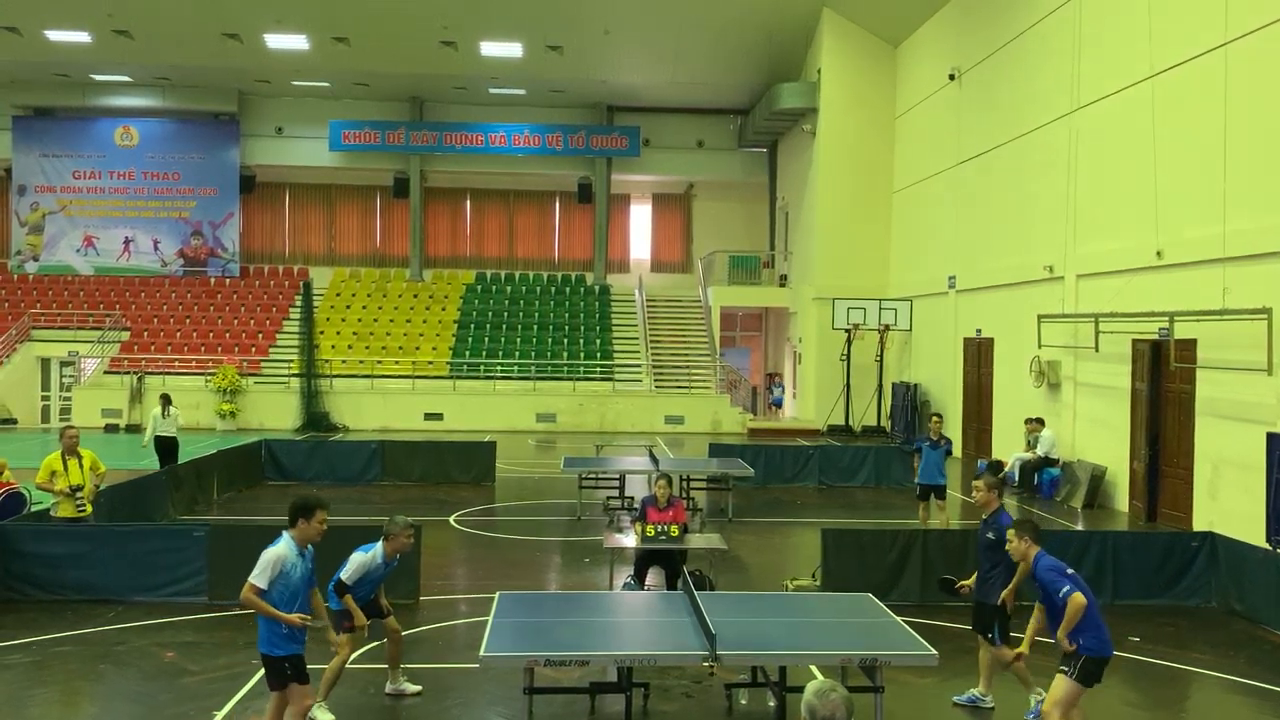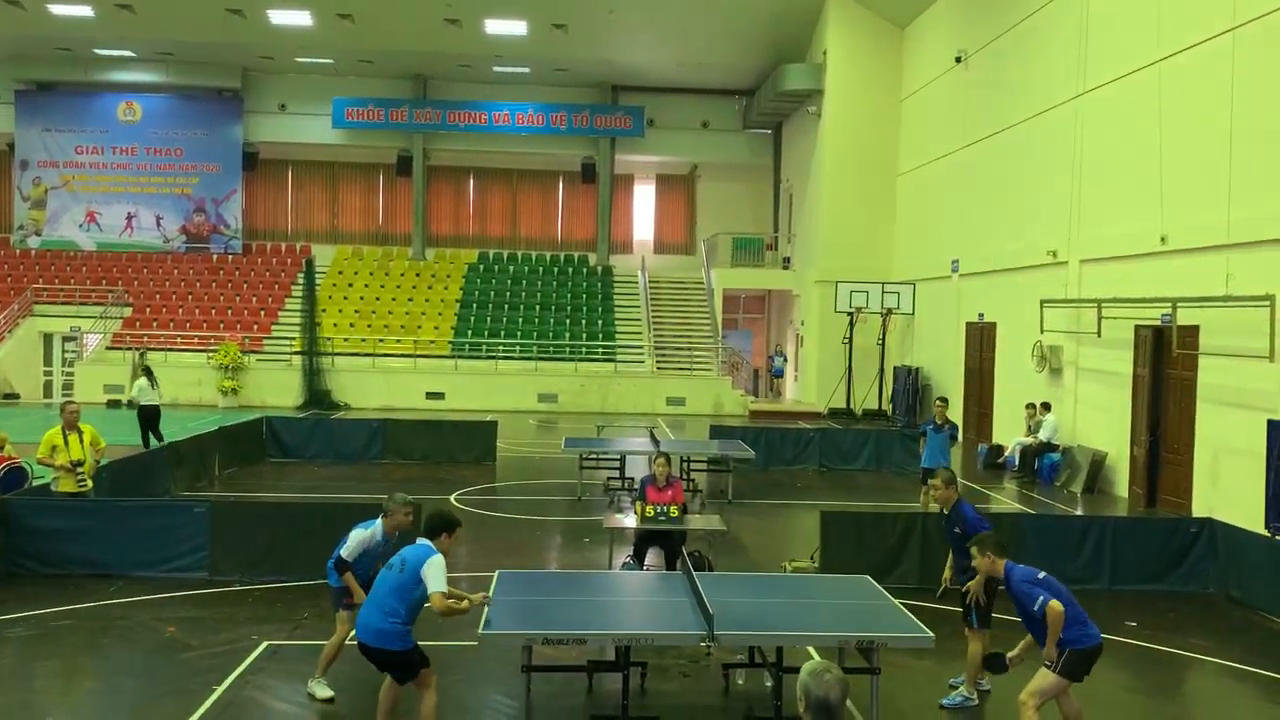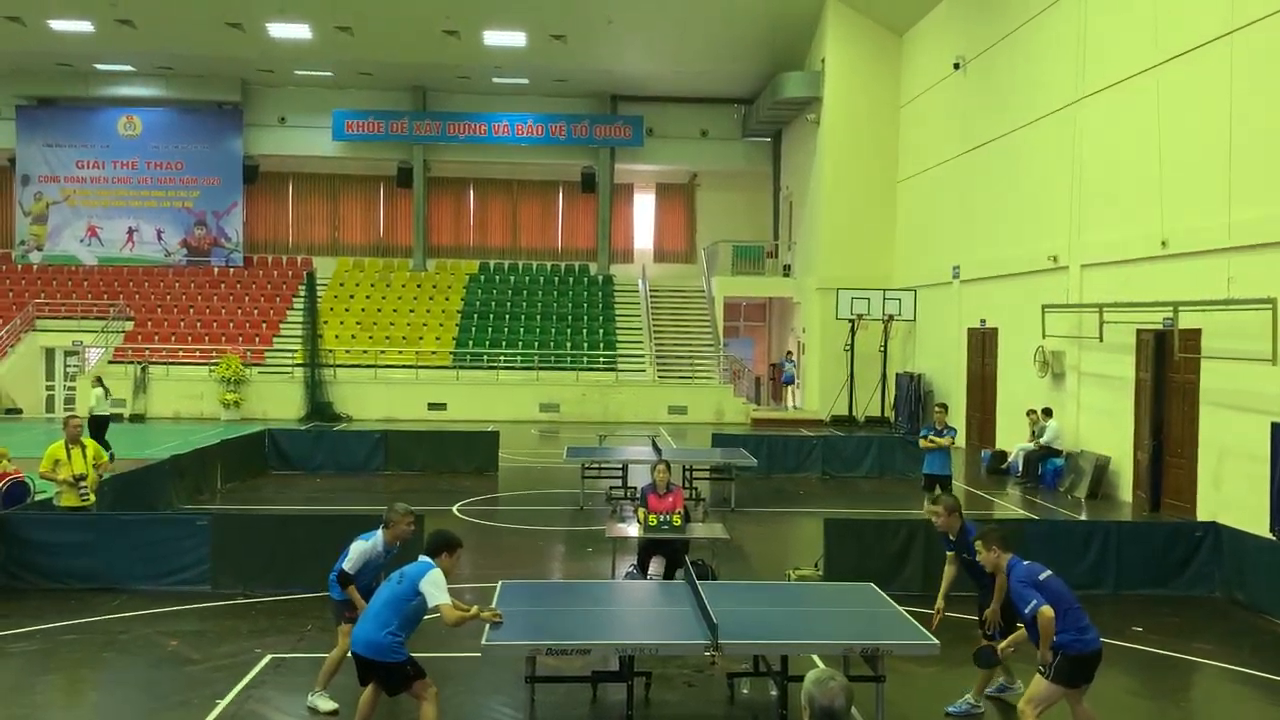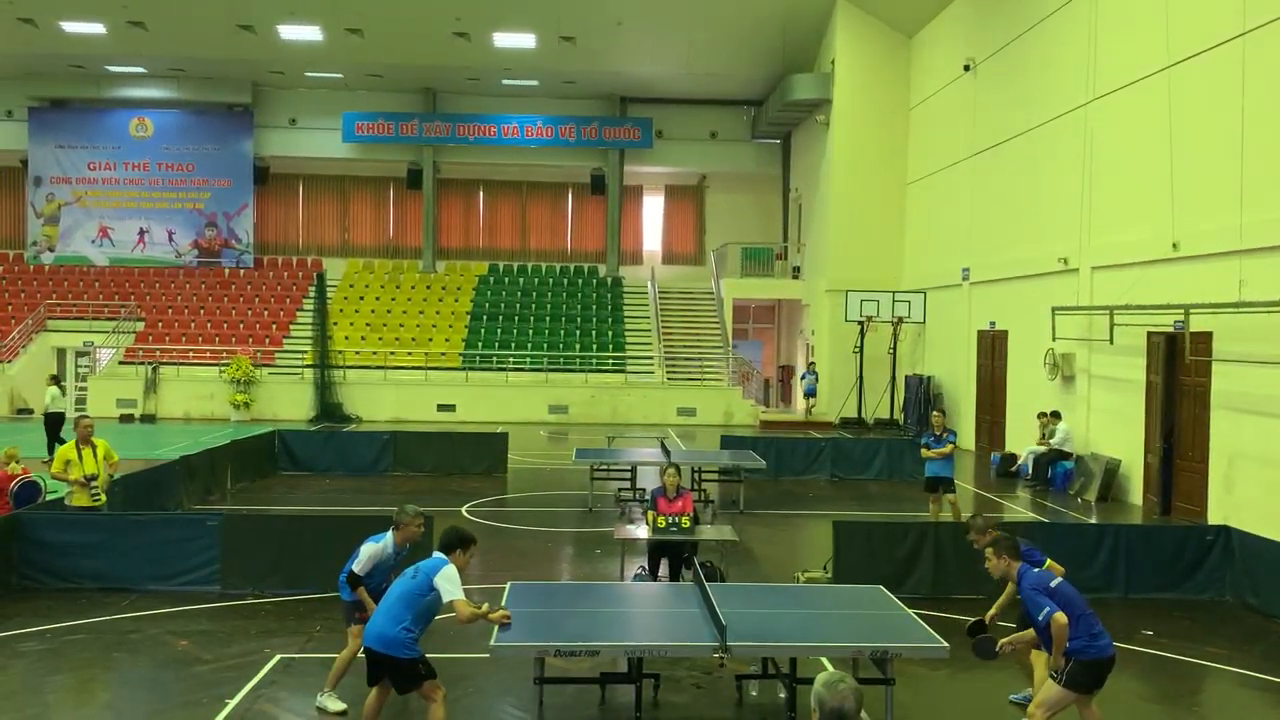
dt=1s
person 1, frame 1
left shoulder: (1004, 523)
right shoulder: (985, 520)
left wrist: (1010, 589)
right wrist: (973, 580)
left hip: (998, 596)
right hip: (983, 594)
left knee: (999, 649)
right knee: (983, 642)
left ankle: (1035, 693)
right ankle: (983, 693)
person 1, frame 2
left shoulder: (968, 515)
right shoulder: (947, 511)
left wrist: (980, 580)
right wrist: (949, 568)
left hip: (976, 581)
right hip: (967, 578)
left knee: (974, 633)
right knee: (979, 630)
left ankle: (969, 692)
right ankle: (980, 678)
person 1, frame 3
left shoulder: (974, 539)
right shoulder: (948, 534)
left elbow: (1002, 573)
right elbow: (951, 563)
left wrist: (995, 607)
right wrist: (941, 597)
left hip: (1000, 594)
right hip: (985, 591)
left knee: (990, 644)
right knee: (990, 641)
left ankle: (975, 700)
right ankle: (1010, 682)
person 1, frame 4
left shoulder: (1019, 551)
left elbow: (1059, 571)
right elbow: (1015, 583)
right wrist: (996, 608)
left knee: (1038, 658)
right ankle: (1034, 692)
person 2, frame 1
left shoulder: (394, 555)
right shoulder: (364, 557)
right elbow: (340, 588)
left wrist: (381, 597)
right wrist: (357, 615)
left hip: (366, 599)
right hip: (343, 602)
left knee: (395, 632)
right knee: (345, 653)
left ankle: (395, 682)
person 2, frame 2
left shoulder: (393, 533)
right shoulder: (364, 533)
right elbow: (340, 564)
right wrist: (357, 592)
left hip: (365, 576)
right hip: (342, 579)
right knee: (344, 630)
right ankle: (317, 680)
person 2, frame 3
left shoulder: (393, 543)
right shoulder: (365, 545)
right elbow: (343, 578)
right wrist: (361, 606)
left hip: (366, 589)
right hip: (344, 592)
right knee: (346, 644)
right ankle: (317, 694)
person 2, frame 4
left shoulder: (403, 545)
right shoulder: (375, 547)
right elbow: (353, 579)
right wrist: (370, 606)
left hip: (377, 590)
right hip: (355, 593)
right knee: (356, 644)
right ankle: (326, 694)
person 3, frame 1
left shoulder: (307, 551)
right shoulder: (277, 553)
right elbow: (247, 596)
left wrist: (328, 630)
right wrist: (284, 617)
left hip: (294, 642)
right hip: (279, 644)
left knee: (280, 702)
person 3, frame 2
left shoulder: (409, 552)
right shoulder: (434, 558)
right elbow: (439, 606)
left wrist: (469, 597)
right wrist: (463, 609)
left hip: (365, 631)
right hip: (390, 636)
left knee: (398, 677)
right knee: (428, 685)
person 3, frame 3
left shoulder: (413, 569)
right shoulder: (431, 573)
left elbow: (444, 601)
right elbow: (451, 618)
left wrist: (480, 614)
right wrist: (472, 615)
left hip: (359, 642)
right hip: (384, 647)
left knee: (376, 684)
right knee: (428, 695)
person 3, frame 4
left shoulder: (425, 566)
right shoulder: (446, 568)
left elbow: (459, 602)
right elbow: (464, 615)
left wrist: (490, 617)
right wrist: (483, 612)
left hip: (372, 637)
right hip: (397, 643)
left knee: (382, 688)
right knee: (436, 696)
person 4, frame 1
left shoulder: (1045, 568)
right shoulder: (1042, 567)
left elbow: (1079, 601)
right elbow: (1041, 612)
left wrist: (1061, 633)
right wrist: (1026, 643)
left hip: (1088, 647)
right hip: (1084, 645)
person 4, frame 2
left shoulder: (1018, 581)
right shoulder: (1018, 574)
left elbow: (1056, 609)
left wrist: (1050, 647)
right wrist: (1019, 650)
left hip: (1077, 645)
right hip: (1086, 641)
left knee: (1028, 702)
right knee: (1058, 689)
person 4, frame 3
left shoulder: (1018, 579)
right shoulder: (1028, 568)
left elbow: (1047, 615)
left wrist: (1044, 652)
right wrist: (1011, 641)
left hip: (1070, 650)
right hip: (1089, 645)
right knee: (1076, 701)
person 4, frame 4
left shoulder: (1029, 586)
right shoulder: (1037, 575)
left elbow: (1060, 621)
left wrist: (1057, 658)
right wrist: (1013, 639)
left hip: (1084, 656)
right hip: (1101, 651)
right knee: (1083, 703)
